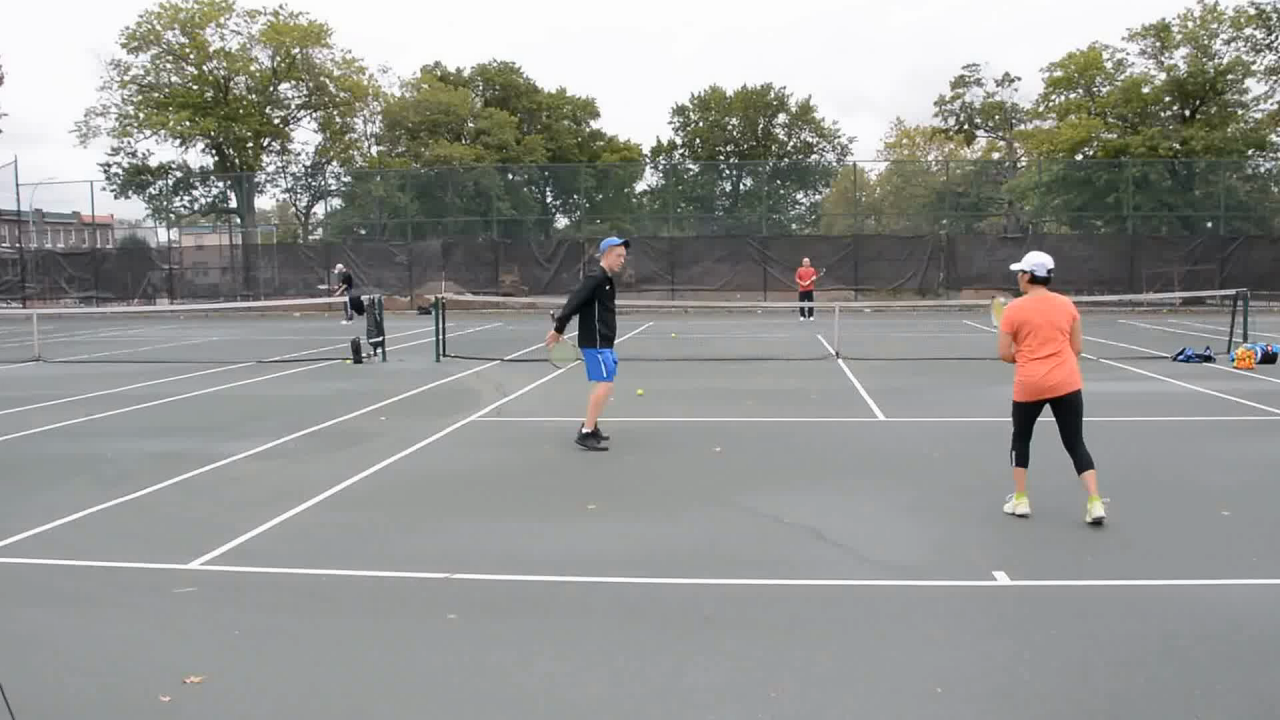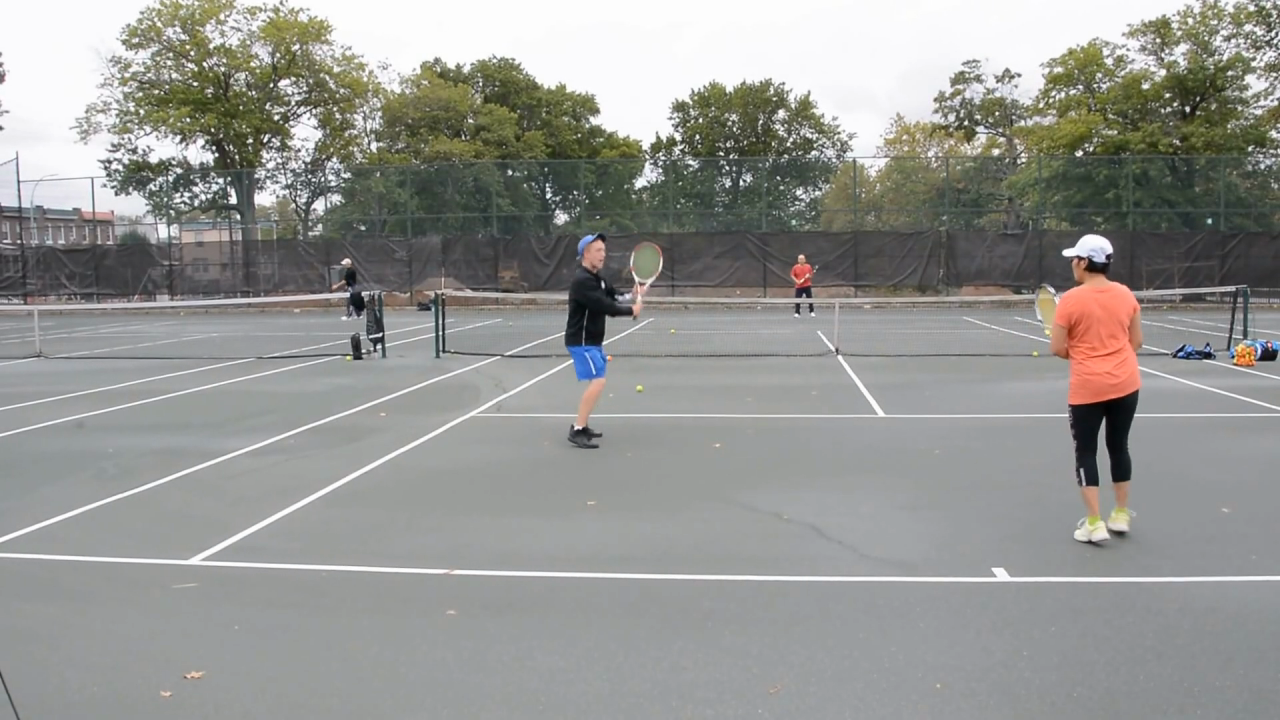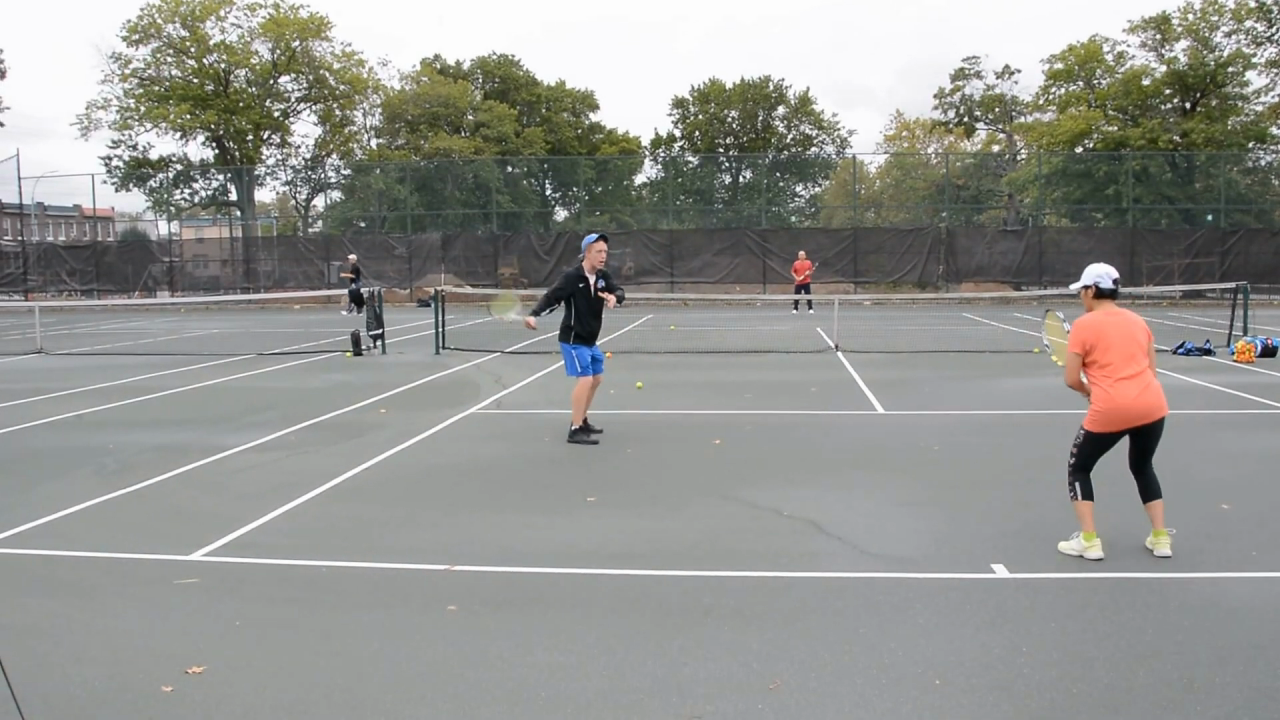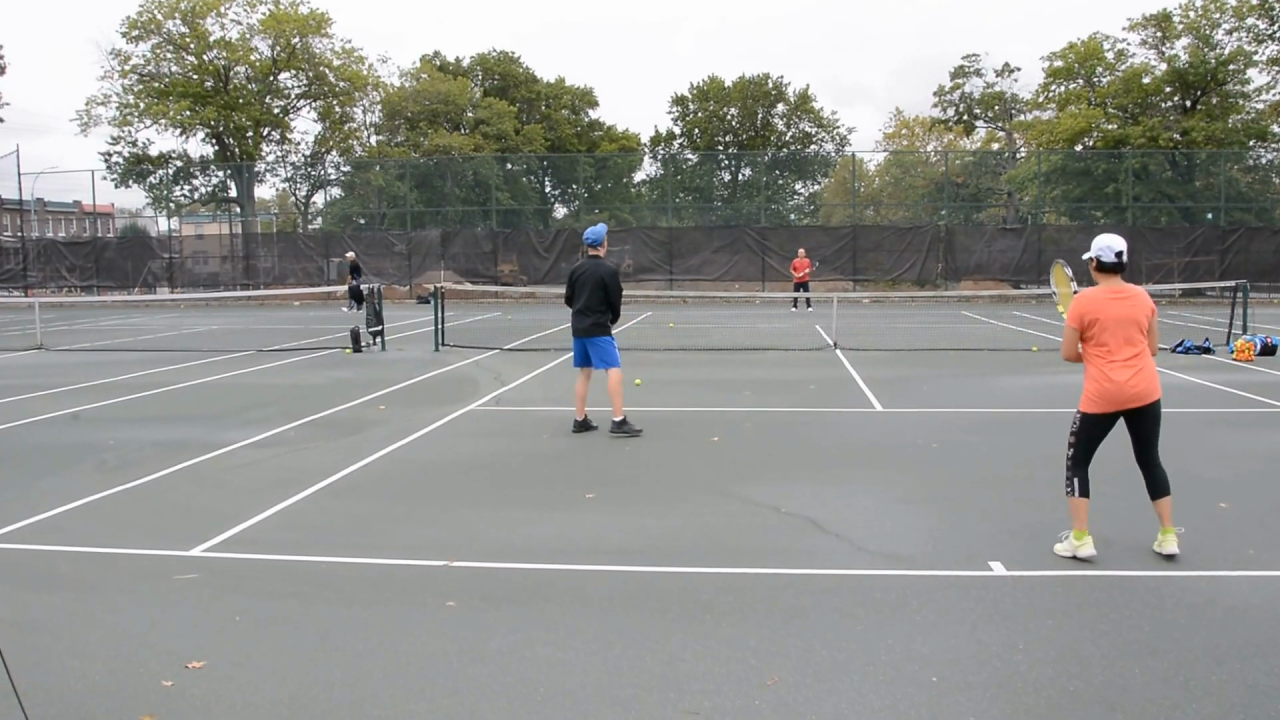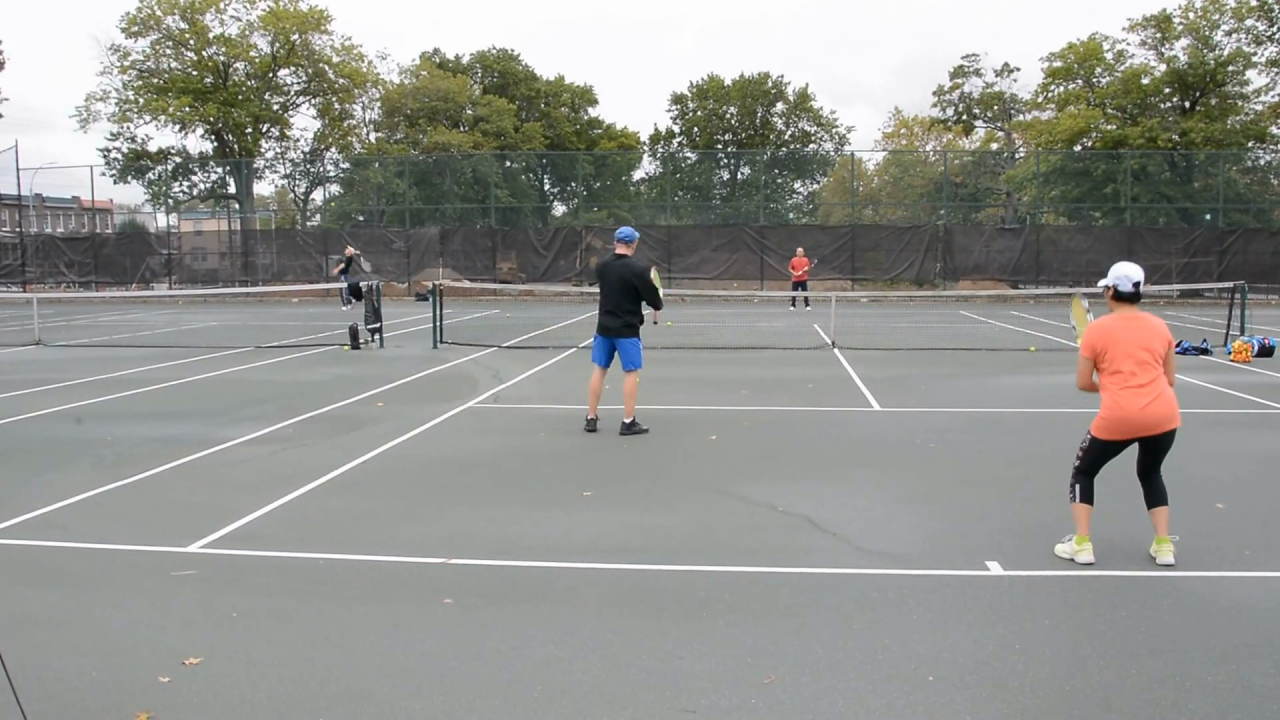
dt=1s
person 1, frame 1
left shoulder: (1014, 309)
right shoulder: (1067, 305)
left elbow: (1004, 353)
right elbow: (1076, 347)
left hip: (1029, 386)
right hip: (1067, 384)
left knee: (1020, 438)
right knee: (1075, 443)
left ankle: (1020, 499)
right ankle: (1095, 503)
person 1, frame 2
left shoulder: (1070, 300)
right shoulder: (1125, 295)
left elbow: (1058, 349)
right elbow: (1137, 341)
left hip: (1088, 388)
right hip: (1126, 384)
left knee: (1085, 452)
right knee: (1119, 447)
left ankle: (1094, 524)
right ankle: (1121, 514)
person 1, frame 3
left shoulder: (1083, 326)
right shoulder: (1137, 321)
left elbow: (1072, 380)
right elbow: (1150, 369)
left hip: (1110, 413)
right hip: (1153, 407)
left knee: (1078, 468)
right knee: (1142, 468)
left ankle: (1089, 541)
right ankle: (1160, 537)
person 1, frame 4
left shoulder: (1082, 300)
right shoulder: (1142, 297)
left elbow: (1068, 353)
right elbow: (1152, 348)
left hip: (1102, 396)
right hip: (1144, 392)
left knee: (1077, 462)
right knee: (1150, 461)
left ankle: (1081, 539)
right ankle: (1168, 537)
person 1, frame 5
left shoulder: (1097, 329)
right shoulder: (1159, 326)
left elbow: (1083, 383)
right elbow: (1170, 379)
left hip: (1118, 421)
right hip: (1164, 417)
left knee: (1083, 471)
right knee: (1150, 474)
left ankle: (1081, 544)
right ankle: (1163, 546)
person 2, frame 1
left shoulder: (607, 279)
right shoulder: (596, 277)
left elbow: (579, 306)
right elbow: (574, 302)
right wrist: (558, 329)
left hip: (603, 343)
right hip: (595, 343)
left knee: (603, 384)
right knee: (604, 384)
left ankle: (590, 427)
right ankle: (586, 434)
person 2, frame 2
left shoulder: (597, 277)
right shoulder: (582, 280)
left elbow: (613, 298)
right elbow: (605, 306)
left wrist: (633, 296)
right wrist: (631, 311)
left hip: (592, 342)
right hip: (581, 342)
left knee: (597, 383)
right knee: (597, 382)
left ankle: (580, 425)
right ankle: (577, 431)
person 2, frame 3
left shoulder: (603, 276)
right shoulder: (570, 277)
left elbow: (619, 292)
right elbow: (550, 298)
left wrist: (614, 297)
right wrist: (533, 315)
left hip: (590, 340)
right hip: (574, 340)
left knee: (595, 379)
right knee: (583, 380)
left ankle: (581, 421)
right ankle: (576, 430)
person 2, frame 4
left shoulder: (576, 269)
right shoulder: (608, 271)
left elbow: (568, 299)
right elbow: (616, 301)
right wrist: (612, 319)
left hip: (579, 328)
right hip: (599, 330)
left knee: (584, 372)
right knee: (614, 371)
left ankle: (580, 420)
right ankle: (619, 420)
person 2, frame 5
left shoulder: (602, 266)
right shoulder: (637, 269)
right elbow: (652, 296)
right wrist: (658, 305)
left hip: (604, 327)
right hip: (627, 329)
left knee: (599, 370)
right knee: (631, 373)
left ankle: (591, 419)
right ankle: (628, 422)
